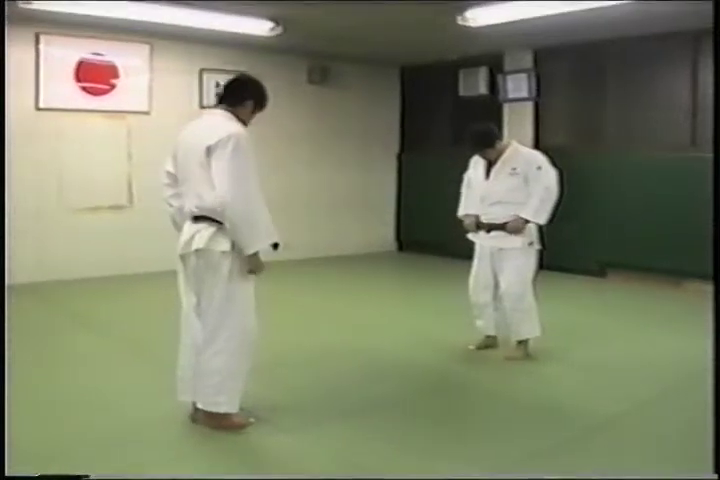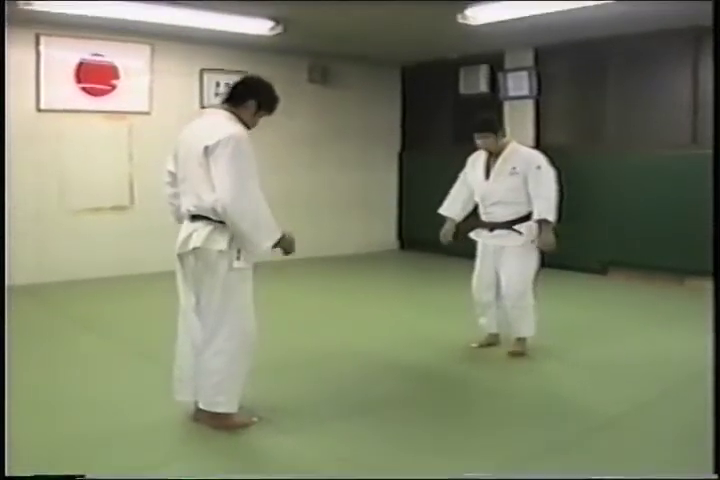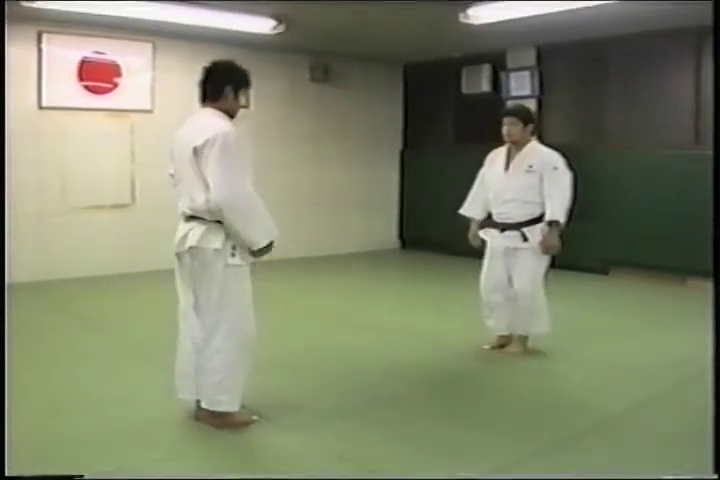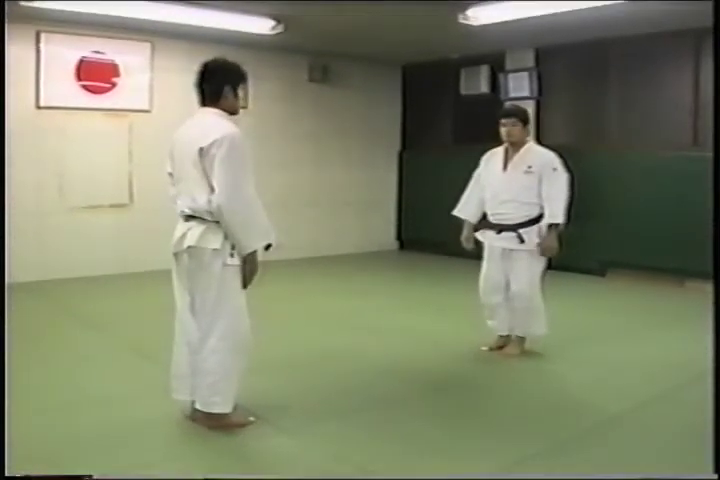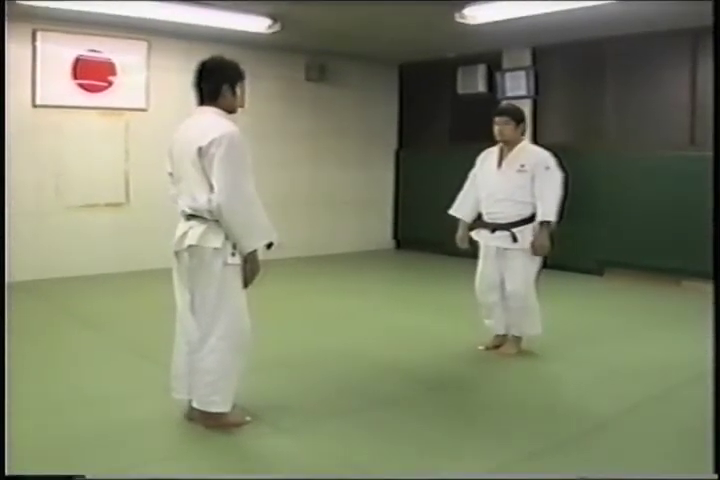
dt=0.7s
person 1, frame 1
left shoulder: (190, 131)
right shoulder: (232, 133)
left elbow: (172, 189)
right elbow: (236, 197)
right wrist: (253, 248)
left hip: (194, 237)
right hip: (222, 242)
left knee: (199, 321)
right knee: (228, 325)
left ankle: (200, 401)
right ankle: (215, 408)
person 1, frame 2
left shoulder: (192, 129)
right shoulder: (232, 135)
left elbow: (173, 187)
right elbow: (238, 199)
right wrist: (275, 238)
left hip: (192, 236)
right hip: (220, 241)
left knee: (198, 321)
right knee: (228, 326)
left ankle: (201, 400)
right ankle: (216, 408)
person 1, frame 3
left shoulder: (187, 129)
right shoulder: (223, 132)
right elbow: (231, 196)
right wrist: (261, 238)
left hip: (191, 234)
right hip: (218, 240)
left knee: (199, 321)
right knee: (229, 324)
left ankle: (203, 398)
right ankle: (218, 406)
person 1, frame 4
left shoulder: (185, 131)
right shoulder: (226, 134)
right elbow: (233, 199)
right wrist: (250, 248)
left hip: (188, 234)
right hip: (216, 241)
left knee: (194, 321)
right knee: (223, 326)
left ankle: (198, 400)
right ankle: (213, 408)
person 1, frame 5
left shoulder: (184, 131)
right shoulder: (224, 132)
right elbow: (232, 198)
right wrist: (250, 248)
left hip: (189, 234)
right hip: (216, 241)
left knee: (194, 321)
right knee: (222, 325)
left ankle: (196, 399)
right ankle: (212, 407)
person 2, frame 1
left shoulder: (529, 159)
right shoulder: (476, 162)
left elbow: (546, 190)
right elbow: (469, 189)
left wrist: (523, 218)
right wrist: (469, 215)
left hip: (517, 237)
right hip: (485, 236)
left knee: (515, 289)
right knee: (480, 287)
left ankle: (522, 342)
right ankle: (489, 335)
person 2, frame 2
left shoulder: (529, 158)
right shoulder: (475, 160)
left elbow: (544, 194)
right elbow: (463, 191)
left wrist: (546, 228)
right wrist: (451, 222)
left hip: (519, 235)
right hip: (488, 234)
left knee: (515, 287)
right knee: (483, 286)
left ankle: (520, 339)
right ankle: (492, 333)
person 2, frame 3
left shoulder: (547, 158)
right shoulder: (494, 157)
left elbow: (558, 196)
right elbow: (481, 191)
left wrist: (553, 231)
right wrist: (475, 224)
left hip: (530, 235)
right hip: (498, 234)
left knee: (526, 289)
right knee: (492, 286)
left ankle: (522, 337)
right ankle: (503, 333)
person 2, frame 4
left shoulder: (545, 159)
right shoulder: (490, 158)
left elbow: (555, 198)
right elbow: (475, 193)
left wrist: (552, 234)
right wrist: (468, 227)
left hip: (527, 236)
right hip: (495, 235)
left knee: (523, 290)
right knee: (491, 287)
left ankle: (520, 338)
right ankle: (503, 333)
person 2, frame 5
left shoulder: (539, 158)
right shoulder: (486, 157)
left elbow: (549, 196)
right elbow: (471, 192)
left wrist: (543, 232)
right wrist: (463, 226)
left hip: (522, 235)
right hip: (491, 234)
left knee: (519, 289)
right knee: (487, 286)
left ankle: (516, 337)
right ankle: (500, 332)
